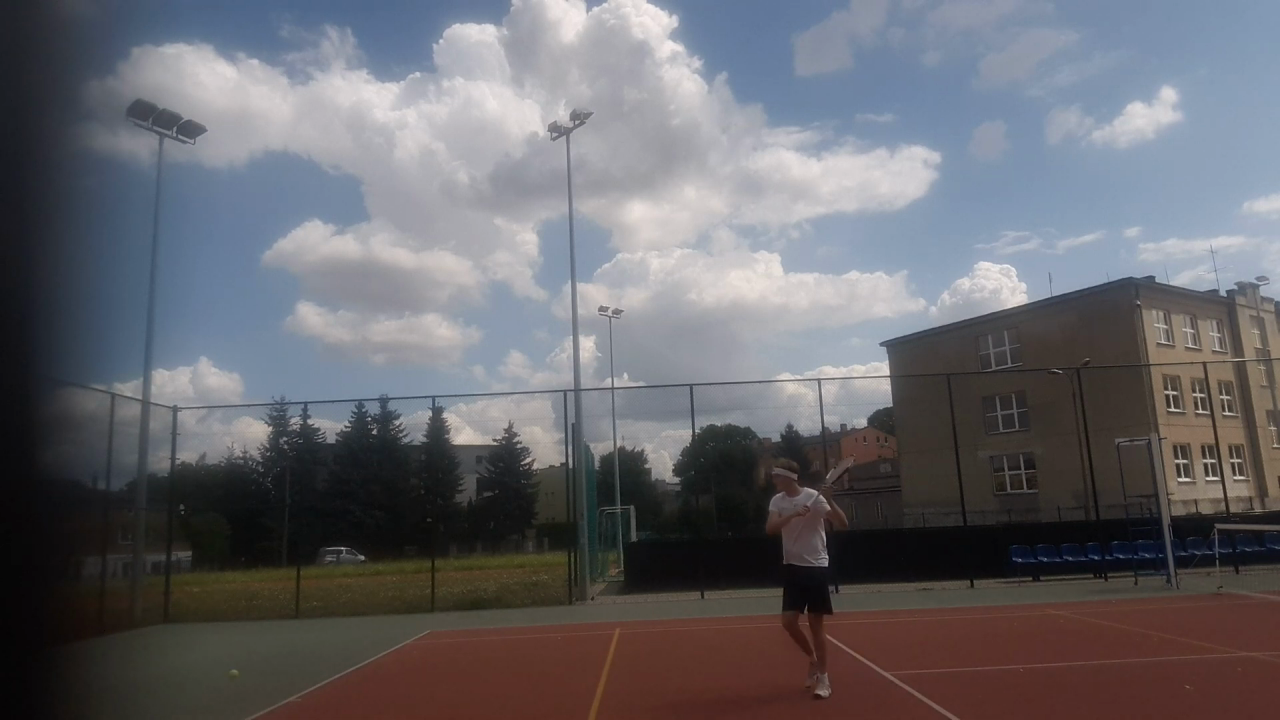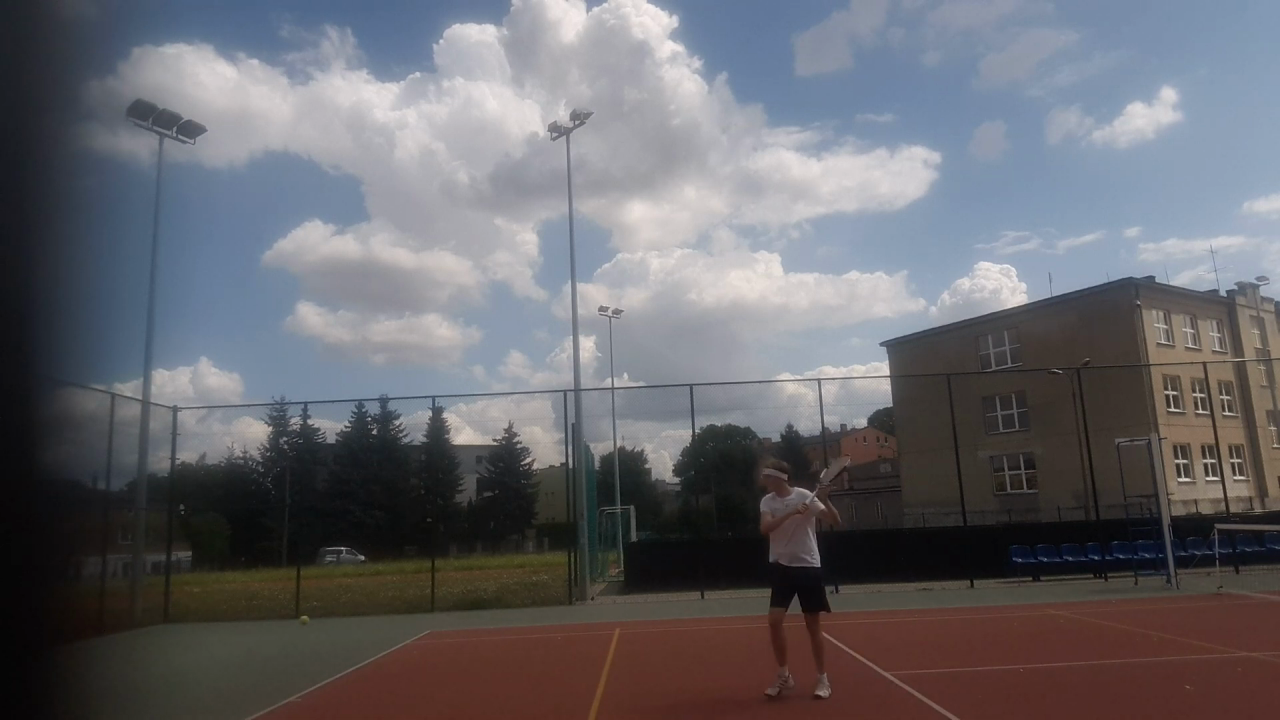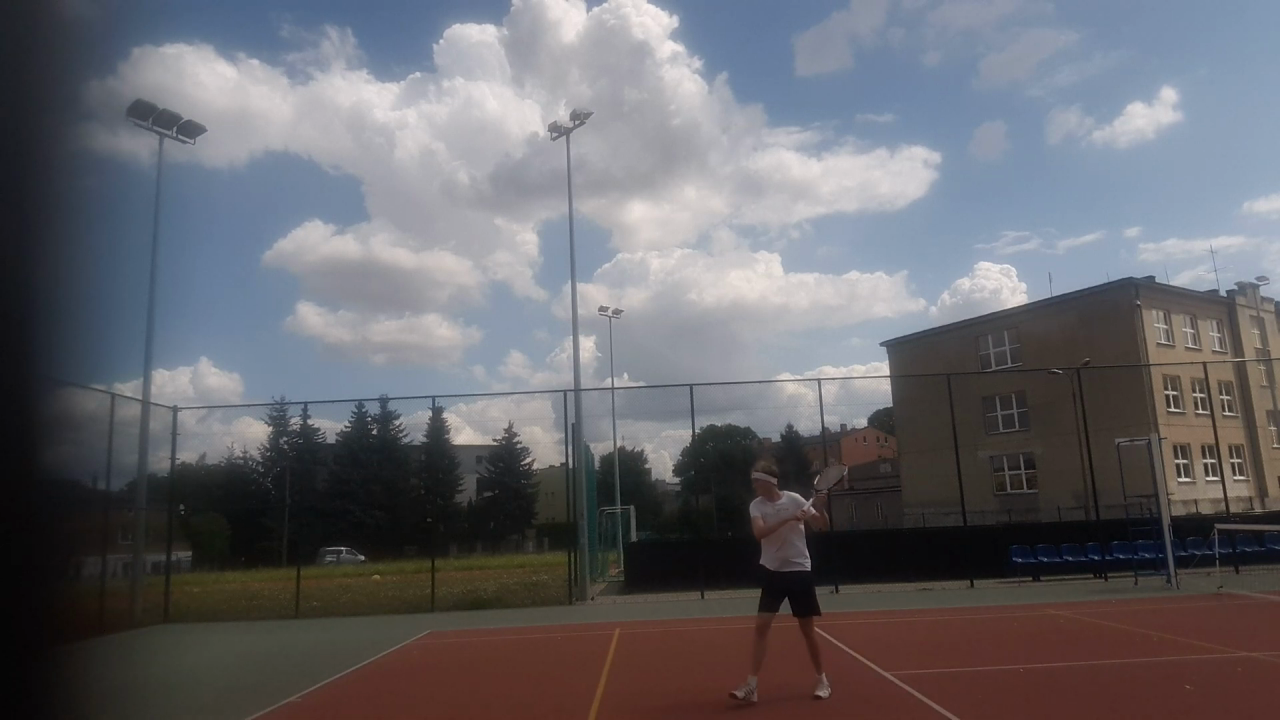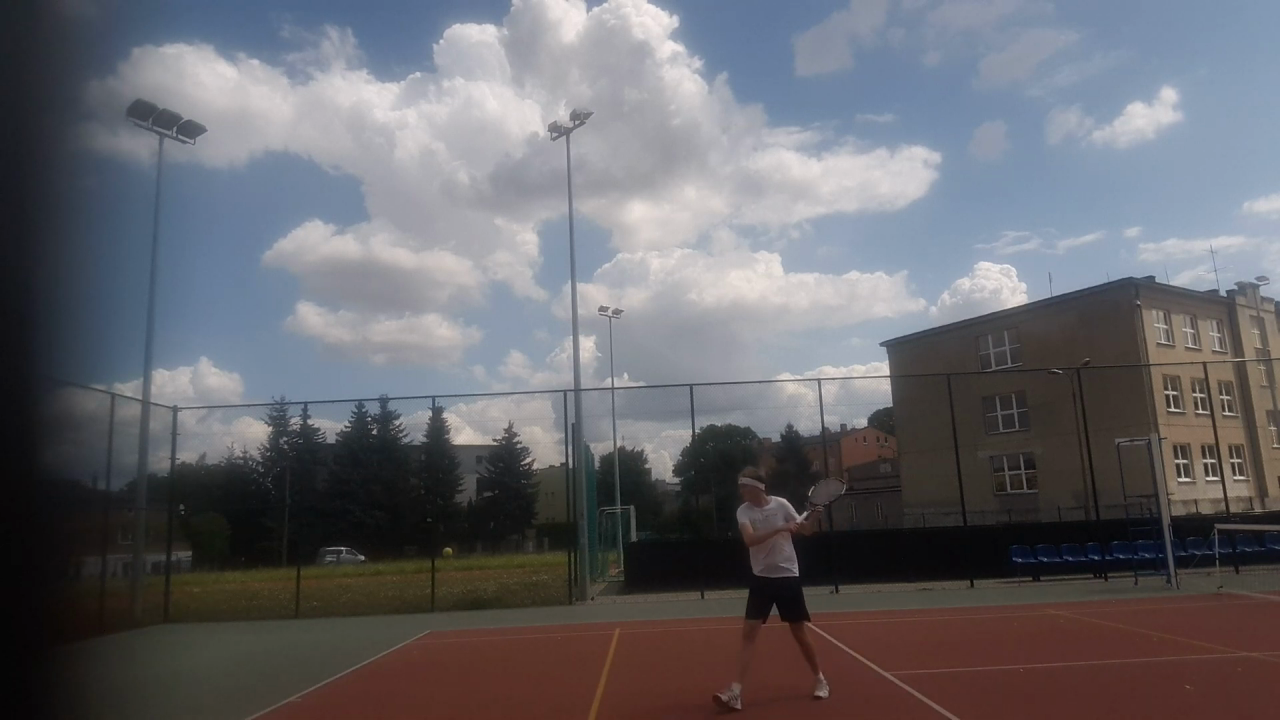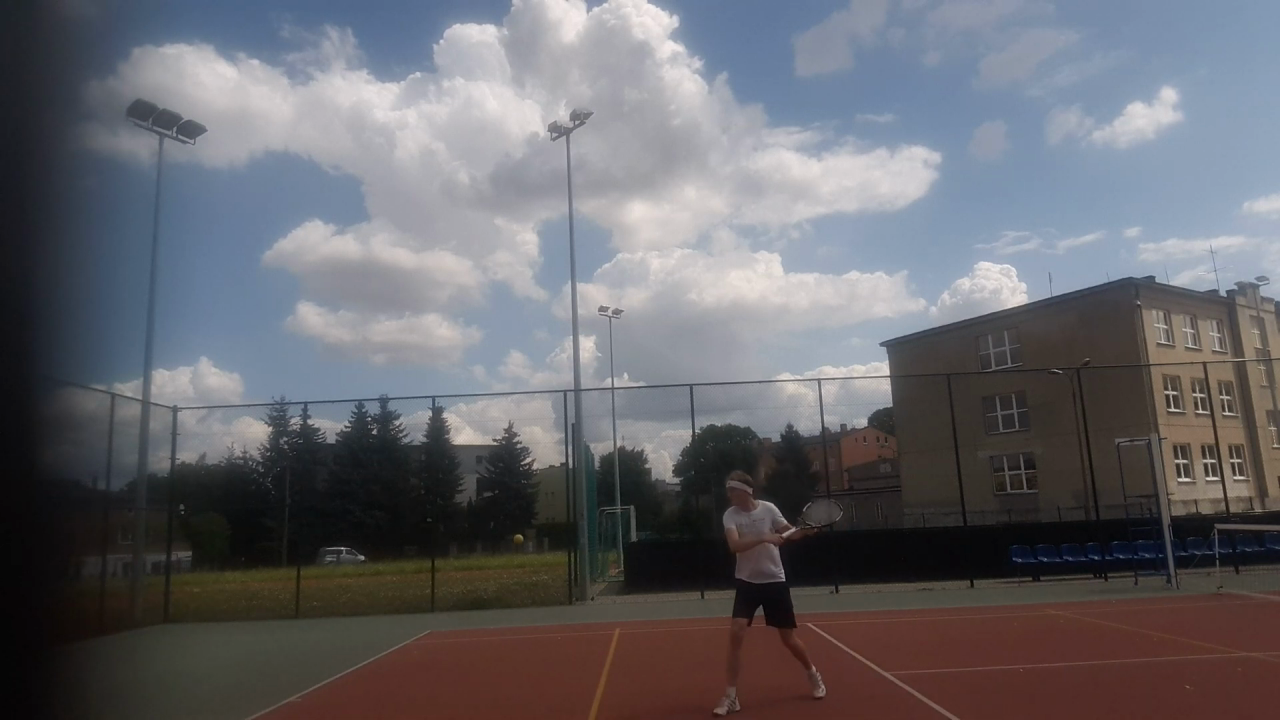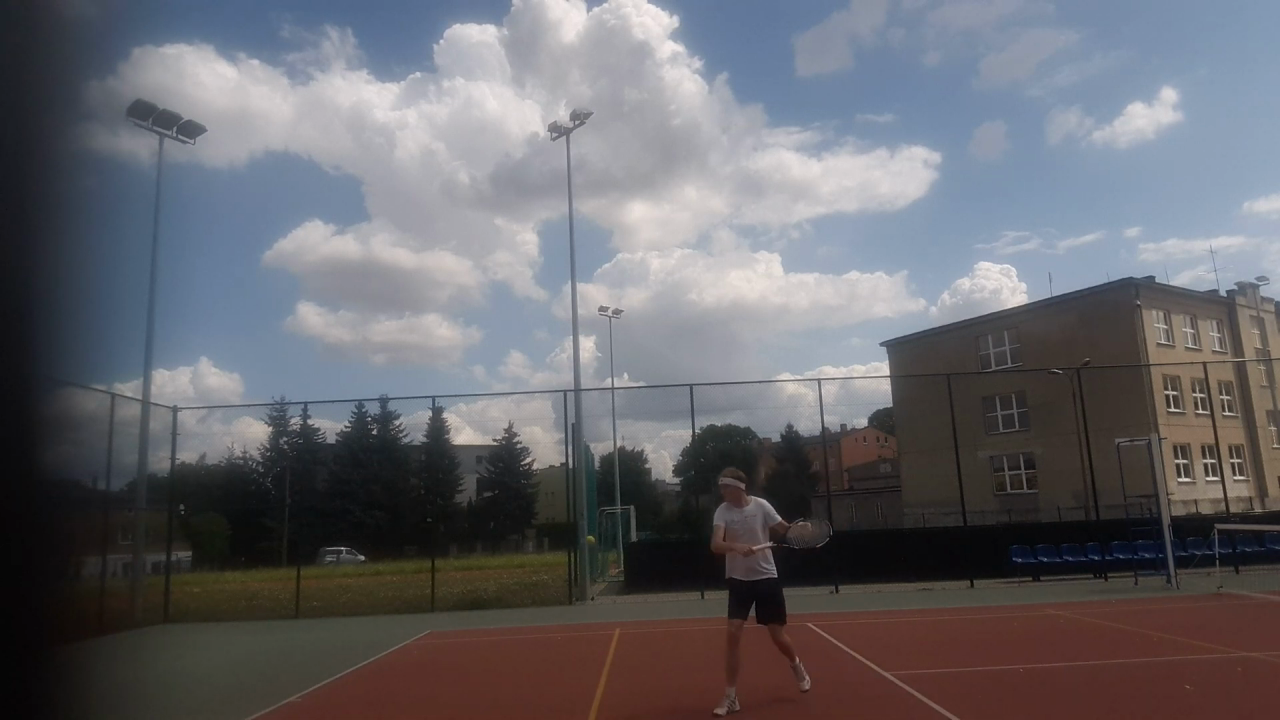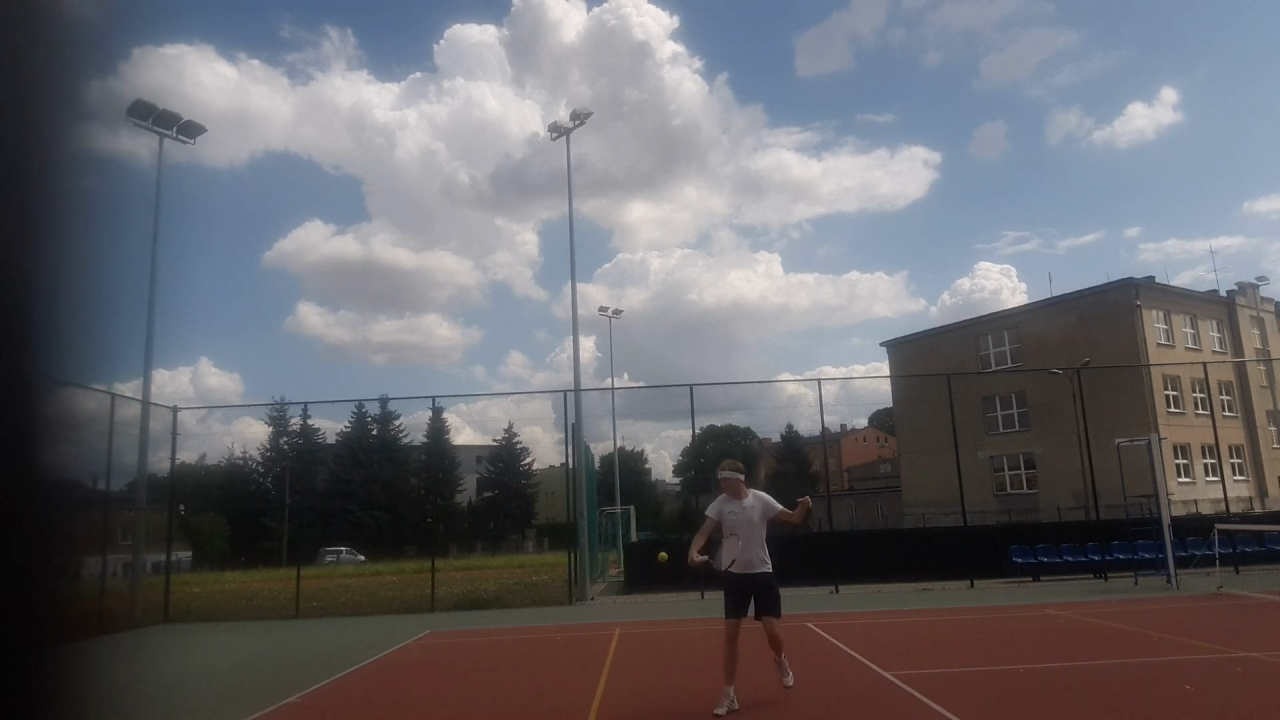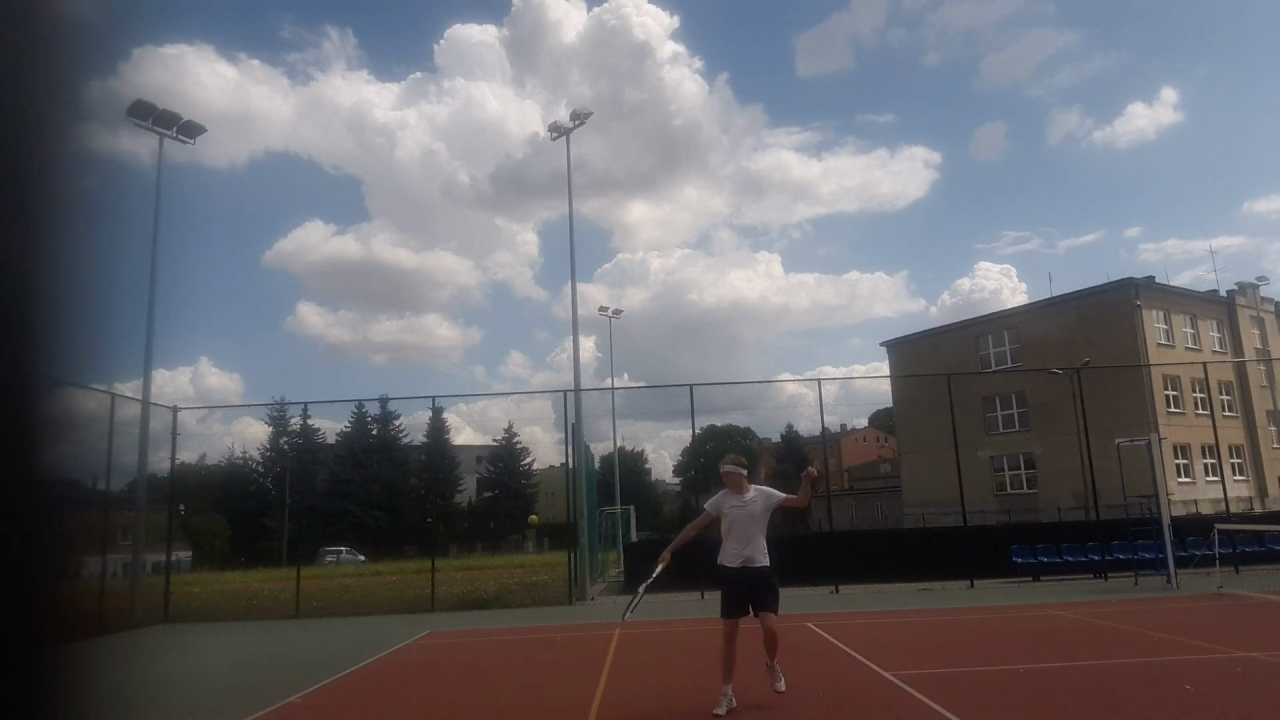
dt=0.1s
person 1, frame 1
left shoulder: (813, 496)
right shoulder: (777, 500)
left elbow: (843, 525)
right elbow: (770, 528)
left wrist: (830, 501)
right wrist: (793, 514)
left hip: (816, 567)
right hip: (792, 567)
left knee: (816, 625)
right knee: (788, 623)
left ankle: (823, 678)
right ankle: (814, 661)
person 1, frame 2
left shoulder: (805, 496)
right shoulder: (767, 501)
left elbow: (834, 521)
right elbow: (765, 528)
left wrist: (826, 501)
right wrist: (790, 512)
left hip: (808, 567)
right hip: (782, 568)
left knee: (813, 626)
right knee: (774, 621)
left ankle: (822, 679)
right ankle: (783, 675)
person 1, frame 3
left shoulder: (794, 500)
right shoulder: (756, 505)
left elbow: (822, 526)
right elbow: (759, 533)
left wrist: (821, 508)
right wrist: (788, 518)
left hip: (799, 571)
right hip: (772, 572)
left knee: (807, 629)
right knee: (761, 626)
left ankle: (822, 679)
right ankle: (751, 685)
person 1, frame 4
left shoulder: (781, 505)
right shoulder: (743, 511)
left elbow: (806, 530)
right elbow: (749, 538)
left wrist: (813, 518)
right wrist: (779, 529)
left hip: (787, 576)
right hip: (760, 578)
left knee: (799, 633)
right knee: (749, 632)
left ankle: (819, 680)
right ankle: (734, 692)
person 1, frame 5
left shoulder: (768, 509)
right shoulder: (730, 515)
left elbow: (790, 534)
right elbow: (735, 545)
left wrist: (805, 528)
right wrist: (764, 538)
left hip: (775, 581)
right hip: (747, 583)
left knee: (788, 639)
right knee: (736, 634)
left ankle: (814, 676)
right ankle: (731, 696)
person 1, frame 6
left shoulder: (761, 506)
right shoulder: (723, 512)
left elbow: (785, 530)
right elbow: (716, 545)
right wrist: (735, 548)
left hip: (767, 578)
right hip: (738, 581)
left knee: (779, 637)
right knee: (733, 634)
left ankle: (797, 665)
right ankle: (730, 696)
person 1, frame 7
left shoulder: (761, 499)
right shoulder: (720, 503)
left elbow: (794, 519)
right elbow: (702, 533)
left wrist: (803, 507)
right wrist: (693, 552)
left hip: (762, 571)
right hip: (734, 575)
left knee: (772, 631)
right knee: (731, 632)
left ankle: (780, 660)
right ankle: (729, 695)
person 1, frame 8
left shoulder: (764, 494)
right shoulder: (720, 499)
left elbow: (801, 502)
right elbow: (697, 525)
left wrist: (806, 481)
right wrist: (672, 548)
left hip: (760, 568)
right hip: (731, 570)
left knee: (769, 627)
right knee: (729, 632)
left ankle: (773, 664)
right ankle: (727, 695)
